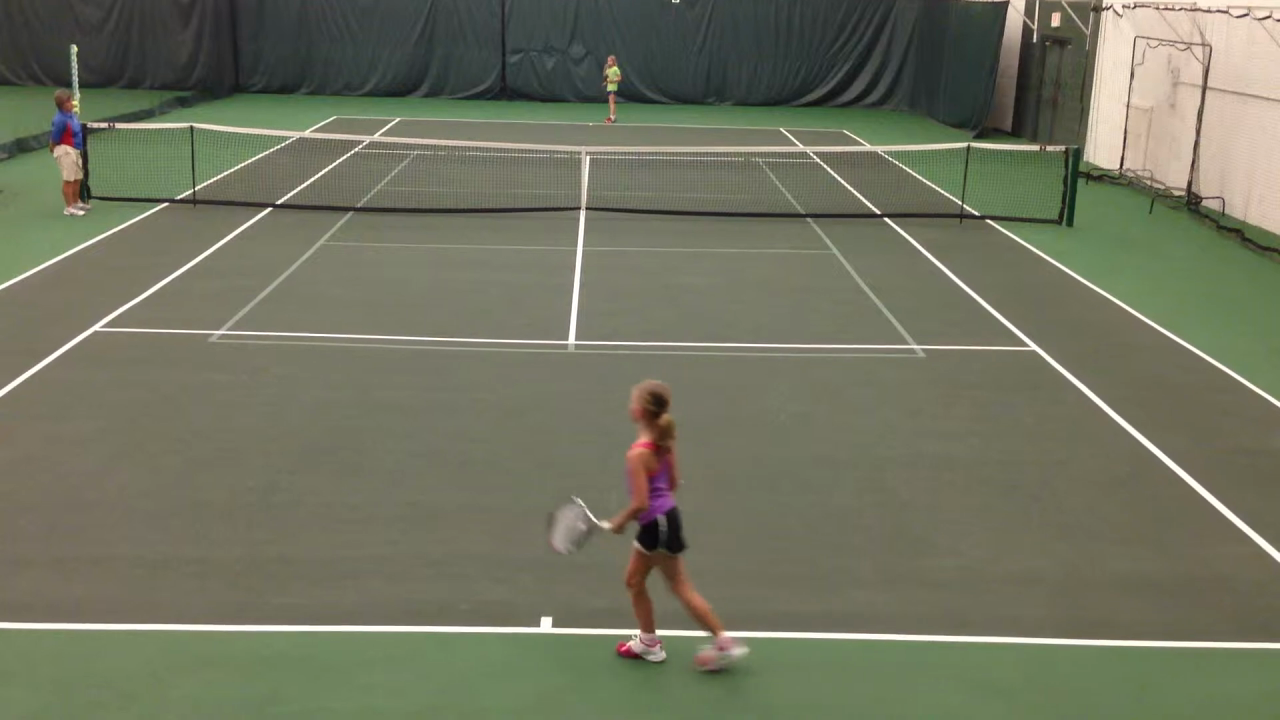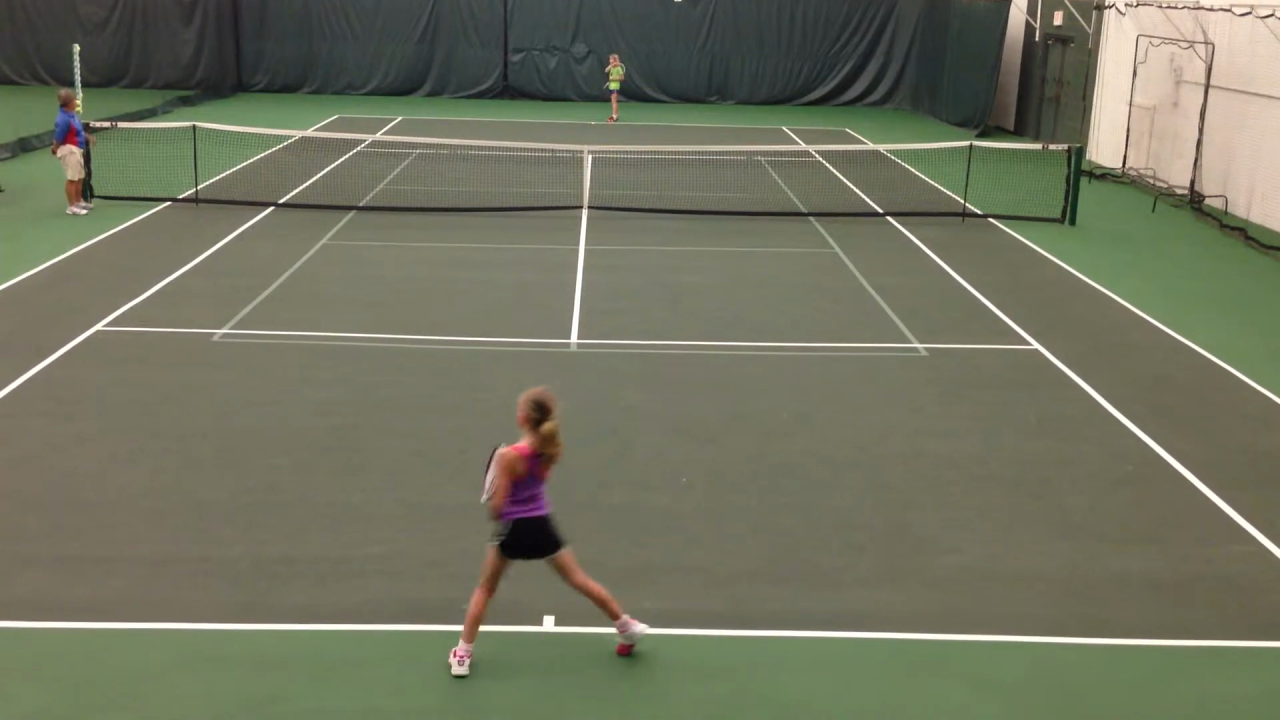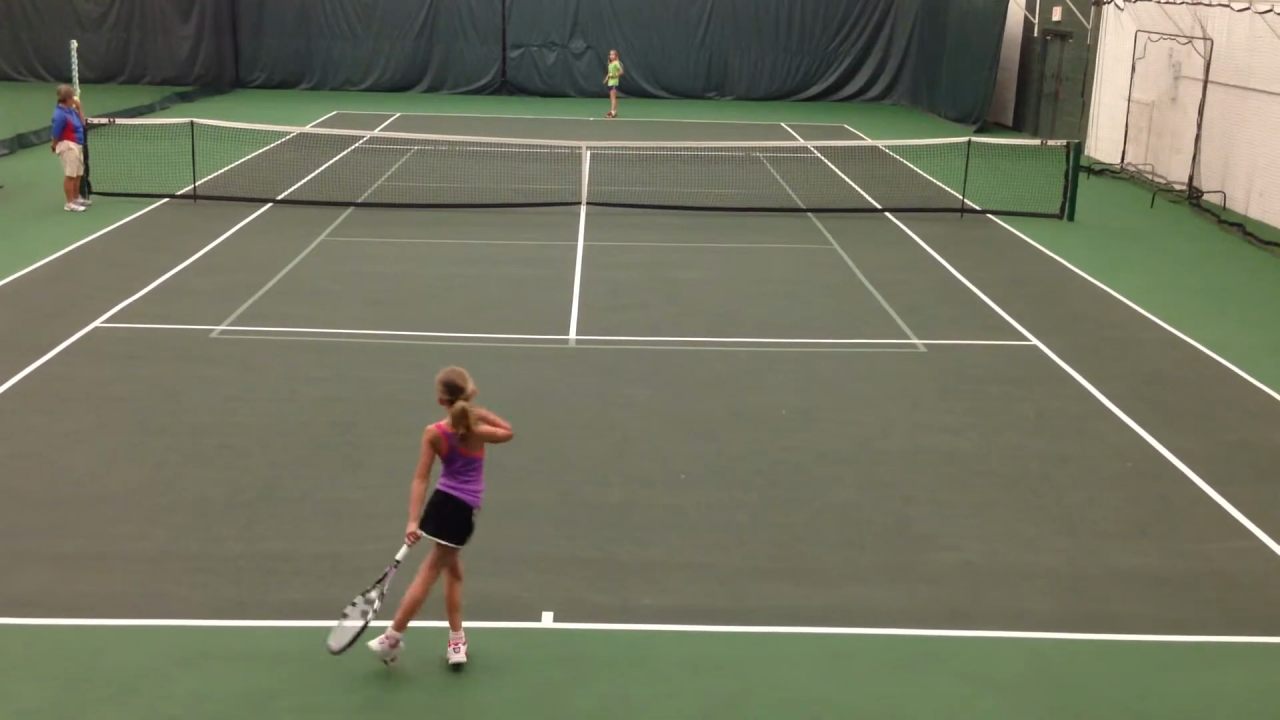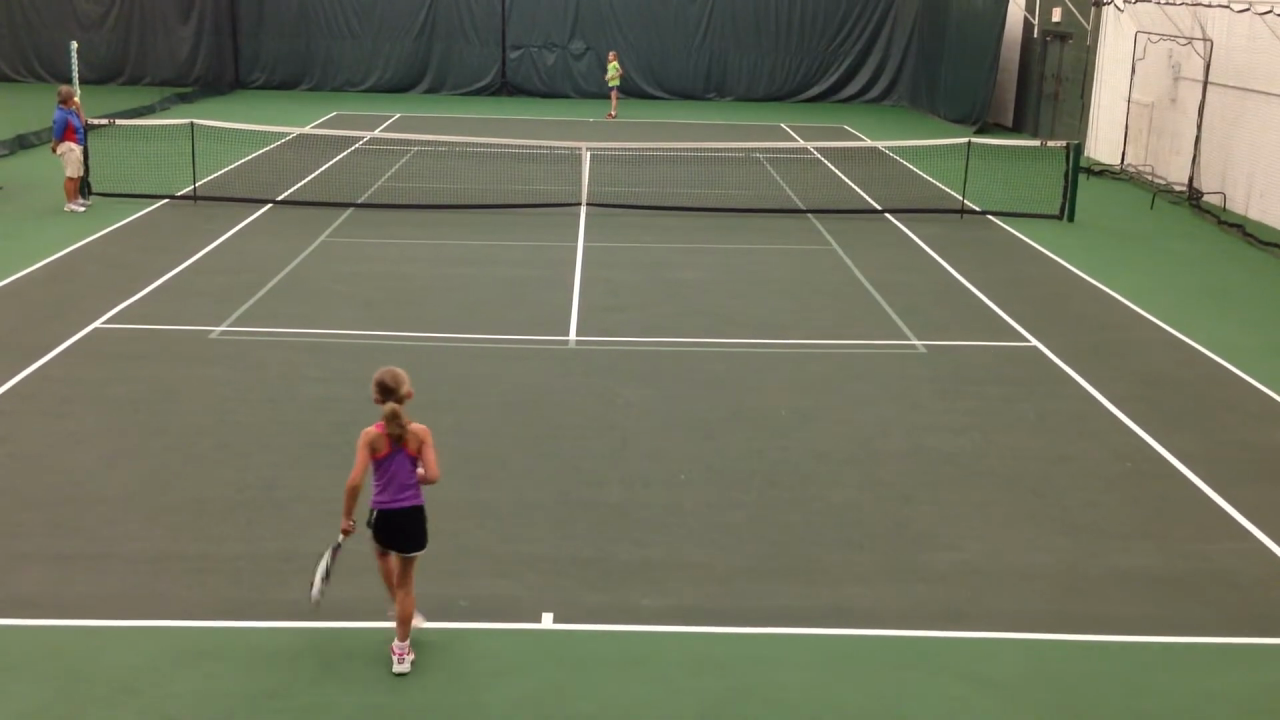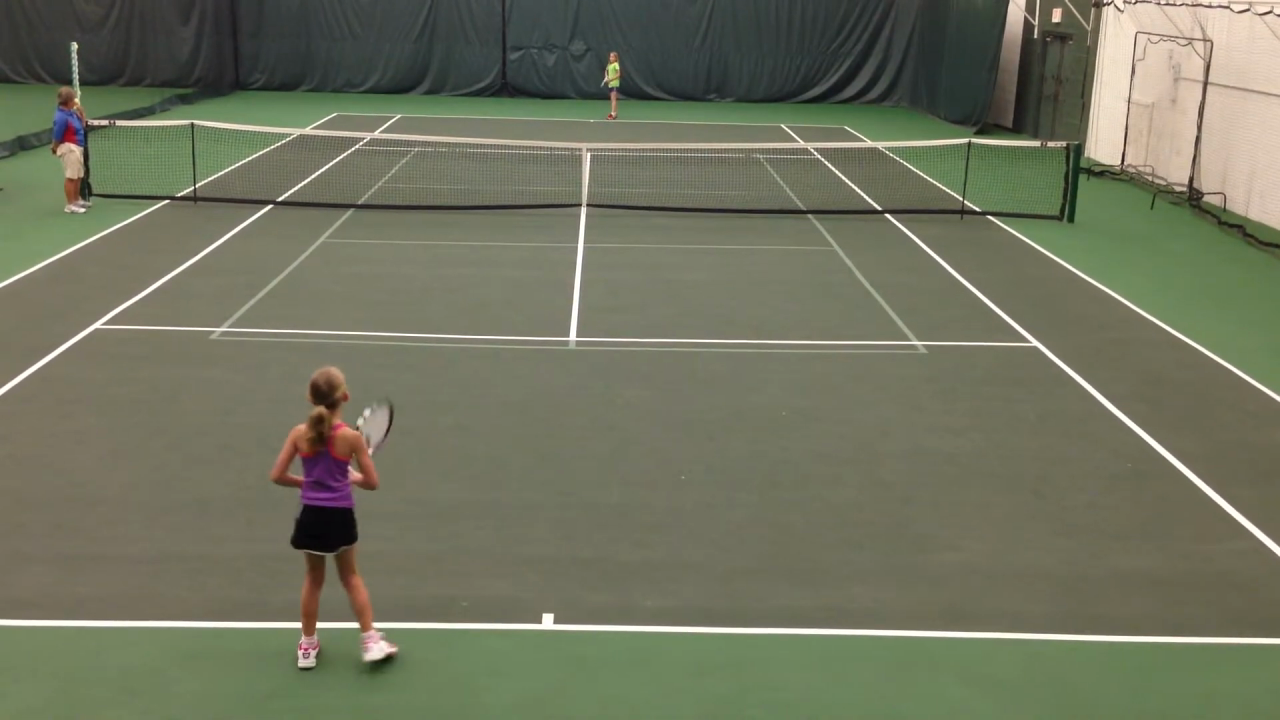
dt=0.5s
person 1, frame 1
left shoulder: (637, 454)
right shoulder: (664, 443)
left elbow: (640, 504)
left wrist: (619, 522)
left hip: (658, 524)
right hip: (661, 520)
left knee: (680, 588)
right knee: (633, 581)
left ankle: (724, 644)
right ankle: (648, 642)
person 1, frame 2
left shoulder: (508, 456)
right shoulder: (550, 451)
left elbow: (498, 502)
left wrist: (493, 513)
right wrist: (550, 430)
left hip: (514, 528)
right hip: (542, 525)
left knee: (485, 589)
right knee: (578, 580)
left ankle: (463, 654)
right ankle: (627, 626)
person 1, frame 3
left shoulder: (433, 433)
right shoulder: (479, 433)
left elbow: (420, 478)
right elbow: (508, 432)
left wrist: (413, 520)
right wrist: (480, 414)
left hip: (440, 502)
right hip: (462, 509)
left knee: (454, 572)
right knee: (428, 573)
left ankle: (456, 642)
right ankle: (392, 637)
person 1, frame 4
left shoulder: (370, 435)
right shoulder: (419, 432)
left elbow: (354, 482)
right elbow: (432, 476)
left wrist: (347, 516)
right wrist: (414, 476)
left hip: (383, 514)
right hip: (412, 514)
left knee: (383, 554)
right knee: (404, 581)
left ankle: (407, 614)
right ankle: (401, 651)
person 1, frame 5
left shoulder: (299, 433)
right shoulder: (352, 437)
left elbow: (276, 476)
right elbow: (372, 483)
left hip: (311, 515)
right hip: (340, 516)
left knee: (313, 579)
right knee: (351, 578)
left ankle: (307, 647)
right ankle: (372, 641)
